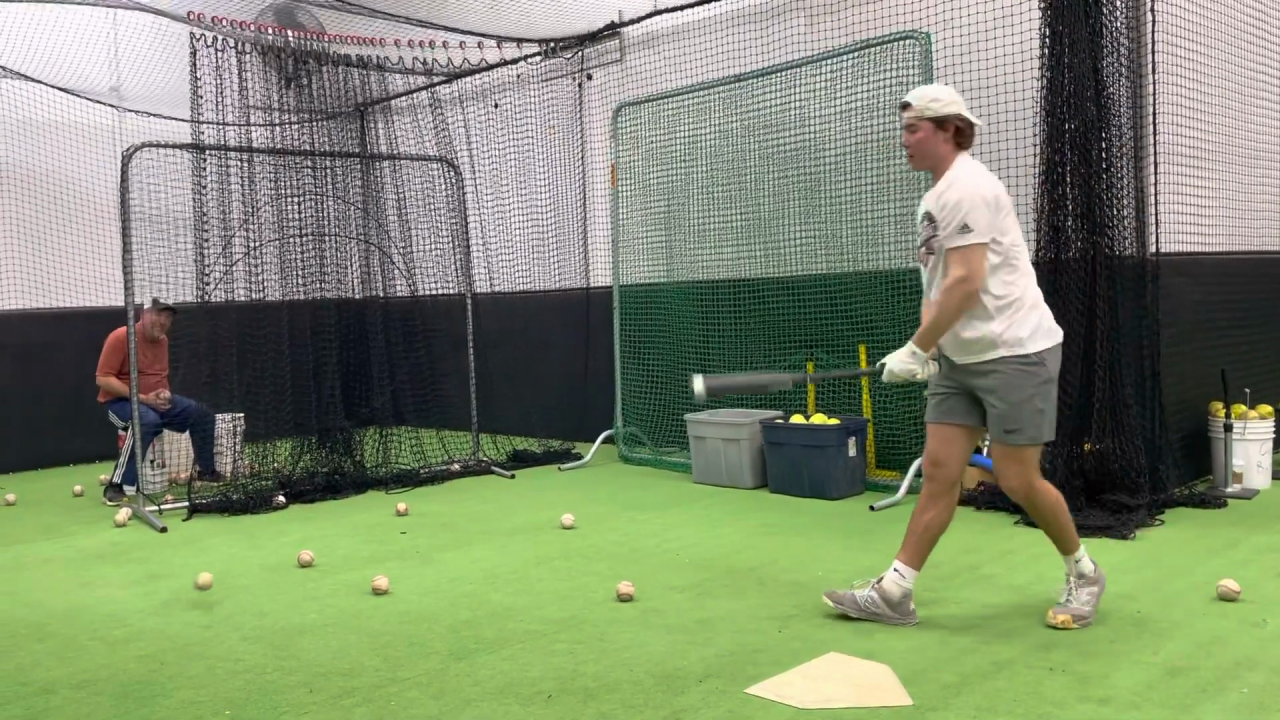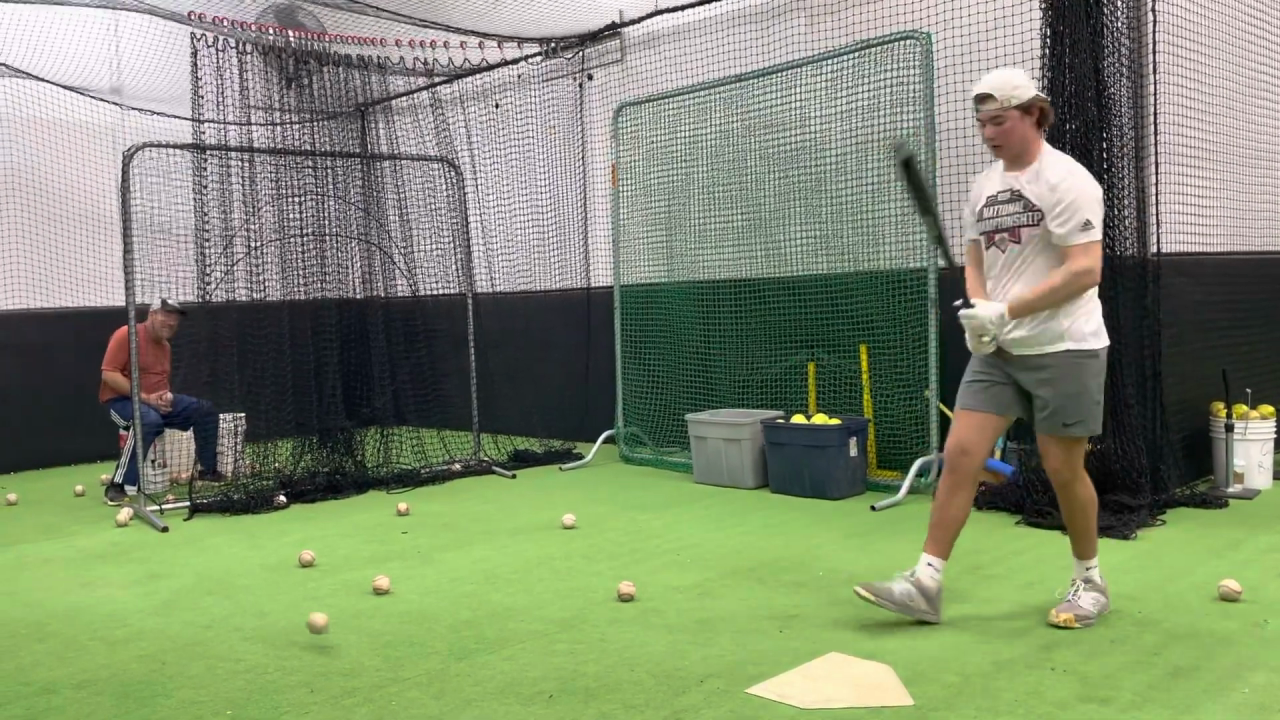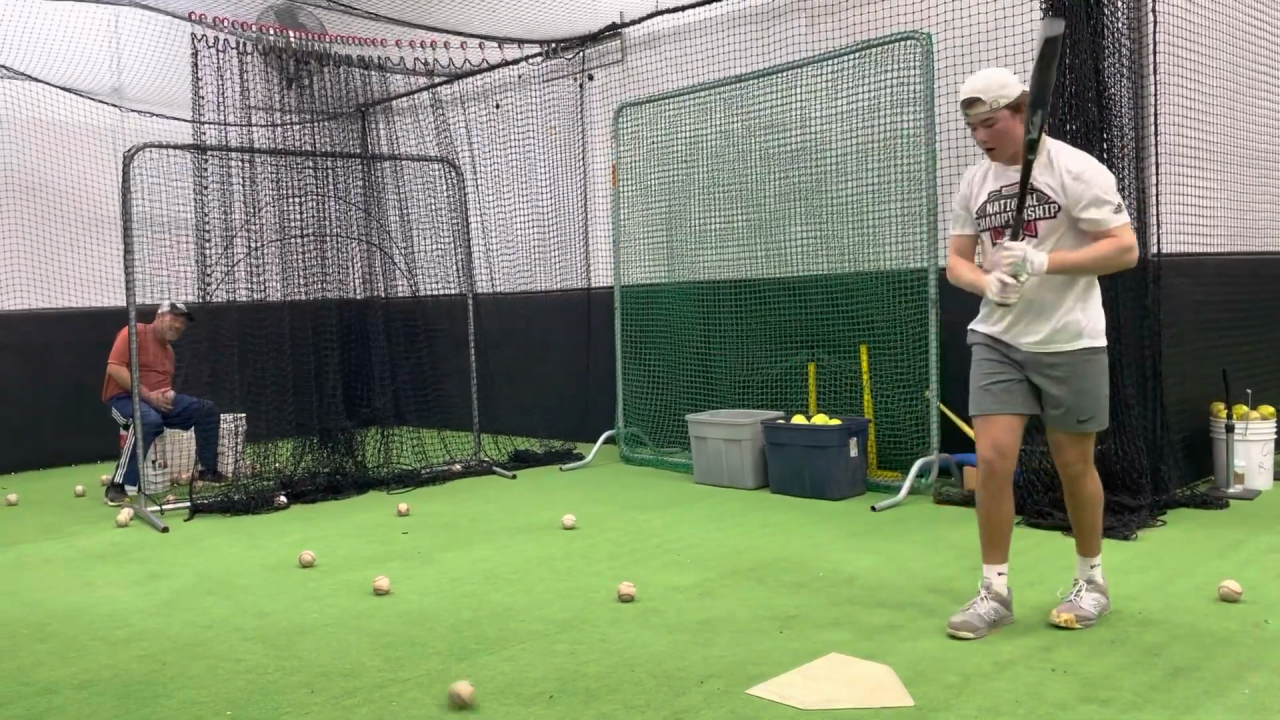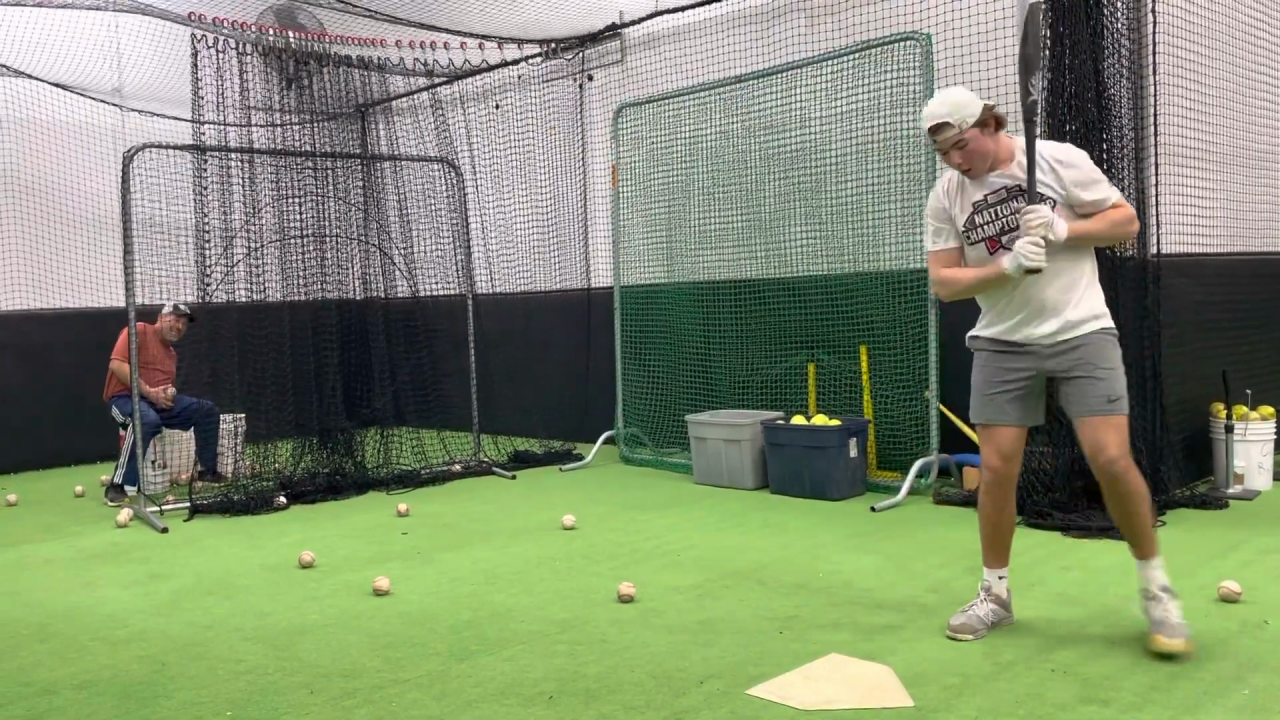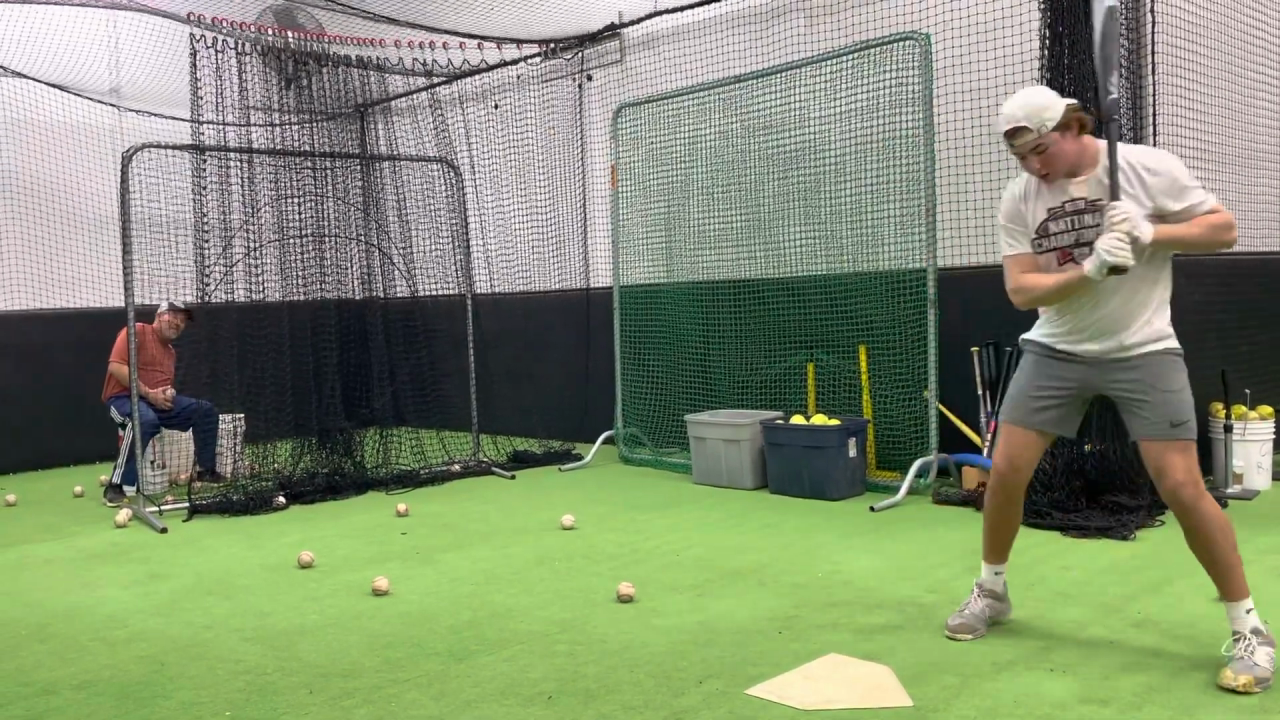
dt=0.4s
person 1, frame 1
left shoulder: (970, 187)
right shoulder: (935, 196)
left elbow: (966, 283)
left wrist: (916, 349)
right wrist: (925, 350)
left hip: (1017, 352)
right hip: (960, 358)
left knee: (1019, 481)
right knee: (938, 473)
left ankle: (1083, 572)
right ankle: (893, 591)
person 1, frame 2
left shoulder: (1067, 181)
right shoulder: (985, 184)
left elbow: (1085, 271)
left wrist: (1004, 311)
right wrist: (977, 314)
left hip: (1064, 348)
right hip: (998, 349)
left knee: (1064, 468)
right knee: (958, 456)
left ankle: (1090, 581)
right ankle: (923, 583)
person 1, frame 3
left shoulder: (1077, 169)
right shoulder: (973, 181)
left elbow: (1125, 249)
right elbow: (956, 262)
left wrist: (1044, 263)
right wrist: (989, 284)
left hip: (1072, 342)
right hip: (998, 340)
left knee: (1074, 465)
right knee: (993, 461)
left ankle: (1091, 581)
right ankle: (995, 591)
person 1, frame 4
left shoulder: (1059, 160)
right shoulder: (945, 194)
left elbow: (1125, 221)
right elbow: (942, 280)
left wrist: (1062, 230)
right wrist: (1007, 267)
left hip: (1083, 333)
right hip: (1003, 343)
left knee: (1112, 460)
right knee: (998, 469)
left ankle: (1155, 586)
right ankle: (995, 594)
person 1, frame 5
left shoulder: (1150, 167)
right shoulder: (1020, 197)
left elbow: (1224, 230)
right elbow: (1021, 290)
left wrist: (1153, 233)
right wrist: (1090, 272)
left hip: (1144, 351)
right hip: (1056, 348)
left knee: (1182, 487)
right knee: (1007, 469)
right ankle: (991, 589)
person 2, frame 1
left shoulder: (162, 341)
right shoulder: (121, 337)
right elbow: (103, 379)
left wrist: (166, 398)
right wrist: (142, 398)
left hip: (157, 401)
right hip: (121, 400)
left knee: (201, 414)
right knee: (148, 421)
left ankle: (207, 471)
right ankle: (117, 486)
person 2, frame 2
left shoulder: (165, 347)
right shoulder: (127, 334)
right elbow: (109, 374)
left wrist: (166, 398)
right wrist: (145, 398)
left hip: (158, 401)
right hip: (122, 399)
left knee: (205, 411)
right knee: (150, 421)
left ankle: (208, 470)
right ankle: (119, 486)
person 2, frame 3
left shoulder: (169, 351)
right shoulder: (136, 333)
right elbow: (114, 368)
left wrist: (168, 396)
right wrist: (148, 395)
left hip: (159, 401)
right hip: (124, 398)
left knee: (207, 410)
right knee: (149, 421)
left ankle: (208, 470)
right ankle: (119, 486)
person 2, frame 4
left shoulder: (171, 352)
right shoulder: (138, 331)
right elbow: (117, 364)
left wrist: (169, 395)
right wrist: (148, 392)
left hip: (160, 401)
right hip: (125, 397)
left knee: (207, 410)
right knee: (147, 420)
left ankle: (208, 470)
right ankle: (118, 486)
person 2, frame 5
left shoulder: (170, 351)
right shoulder: (136, 331)
right elbow: (116, 366)
left wrist: (168, 395)
right wrist: (148, 393)
left hip: (159, 401)
right hip: (124, 397)
left knee: (206, 411)
right knee: (146, 420)
left ankle: (206, 471)
right ankle: (117, 486)
